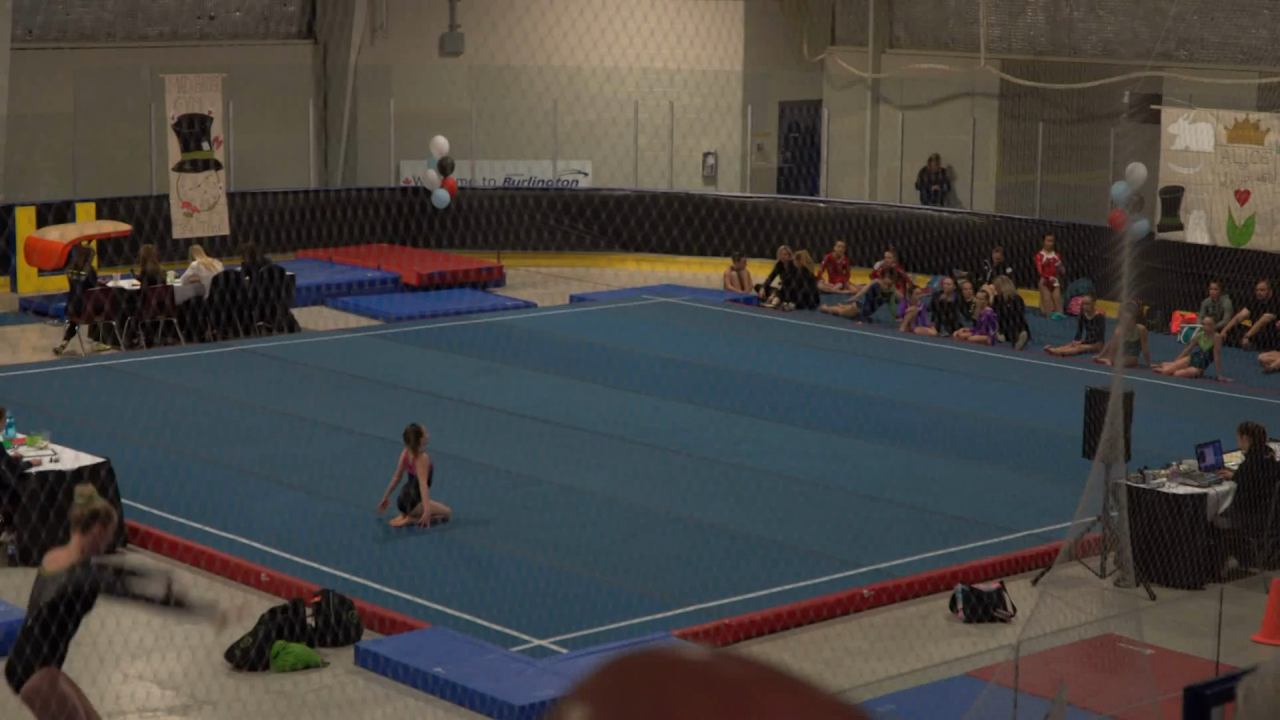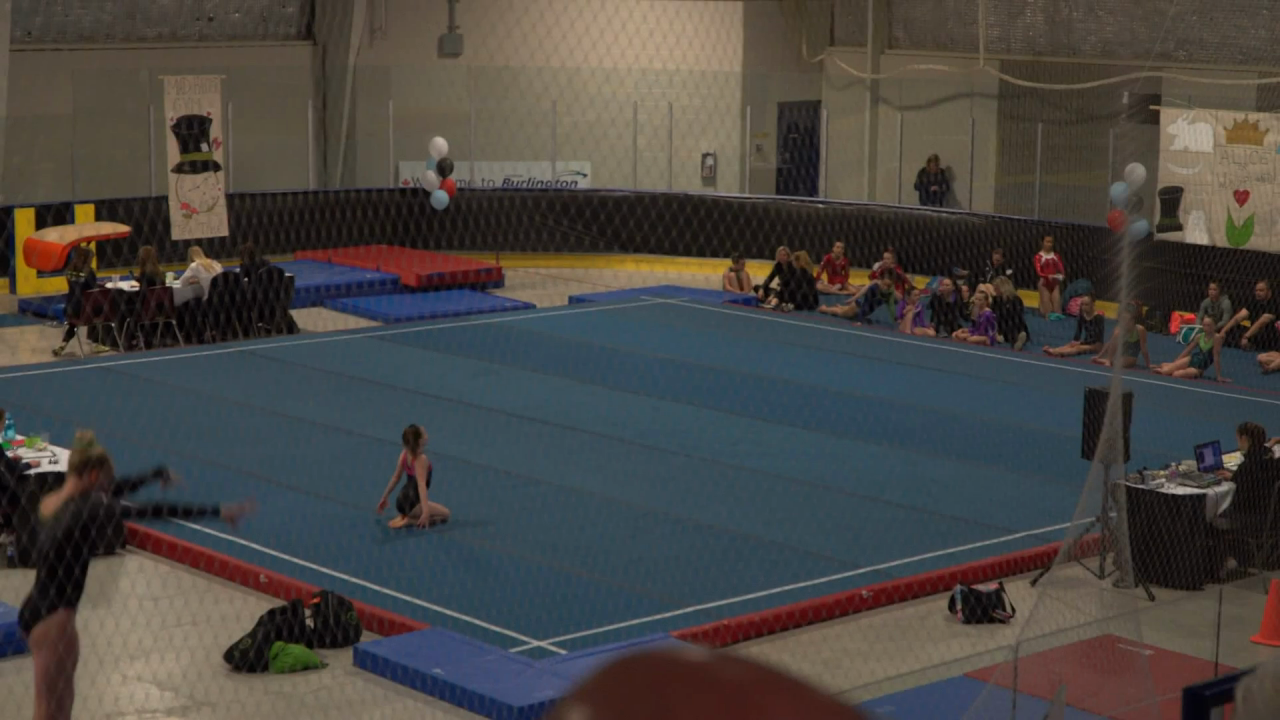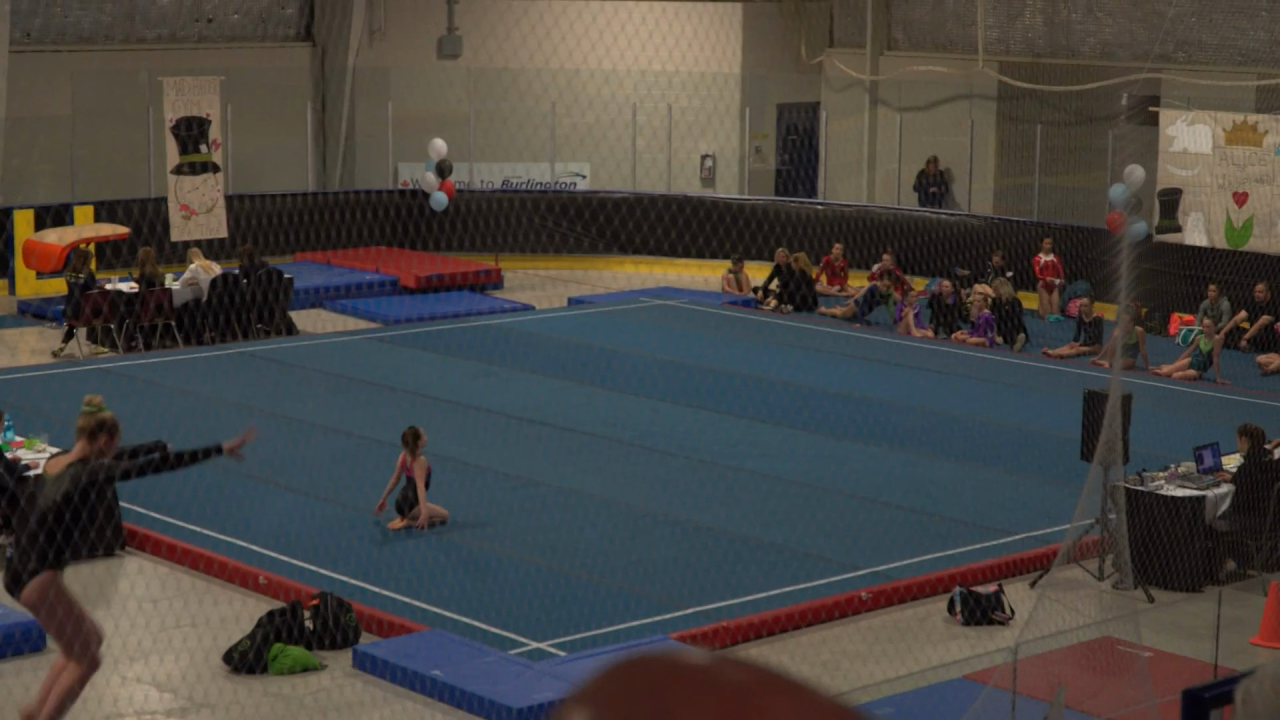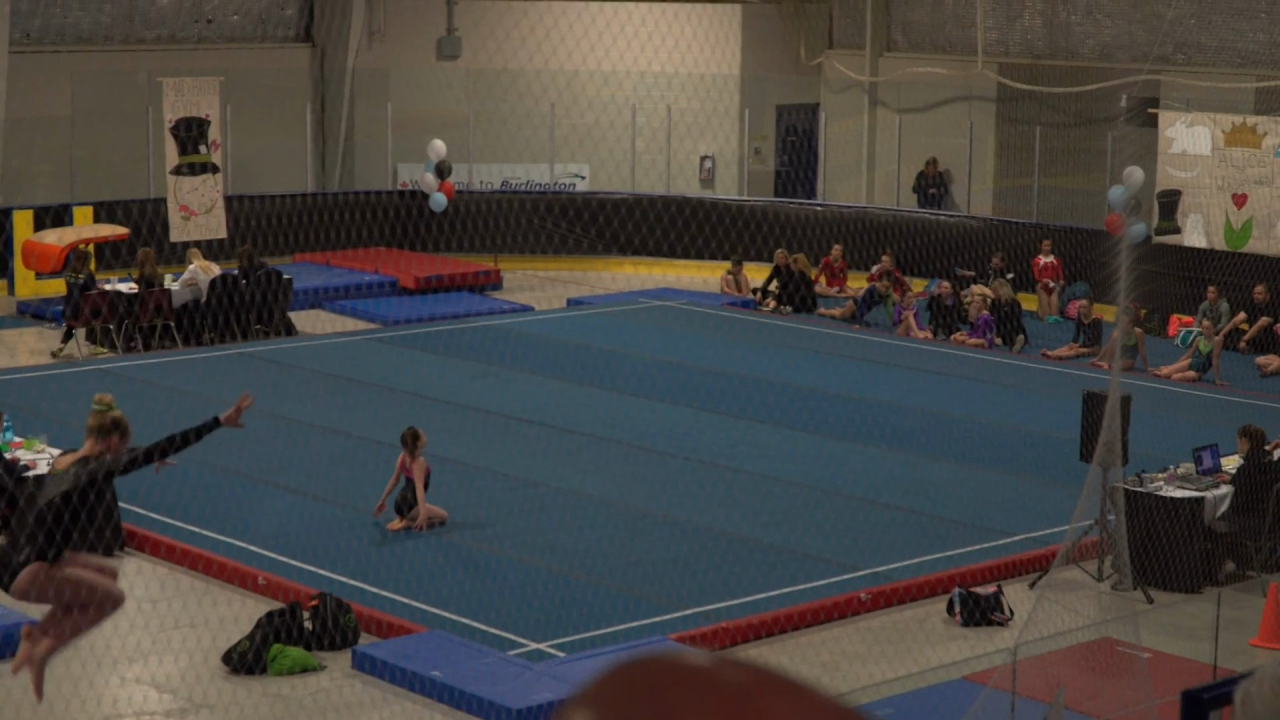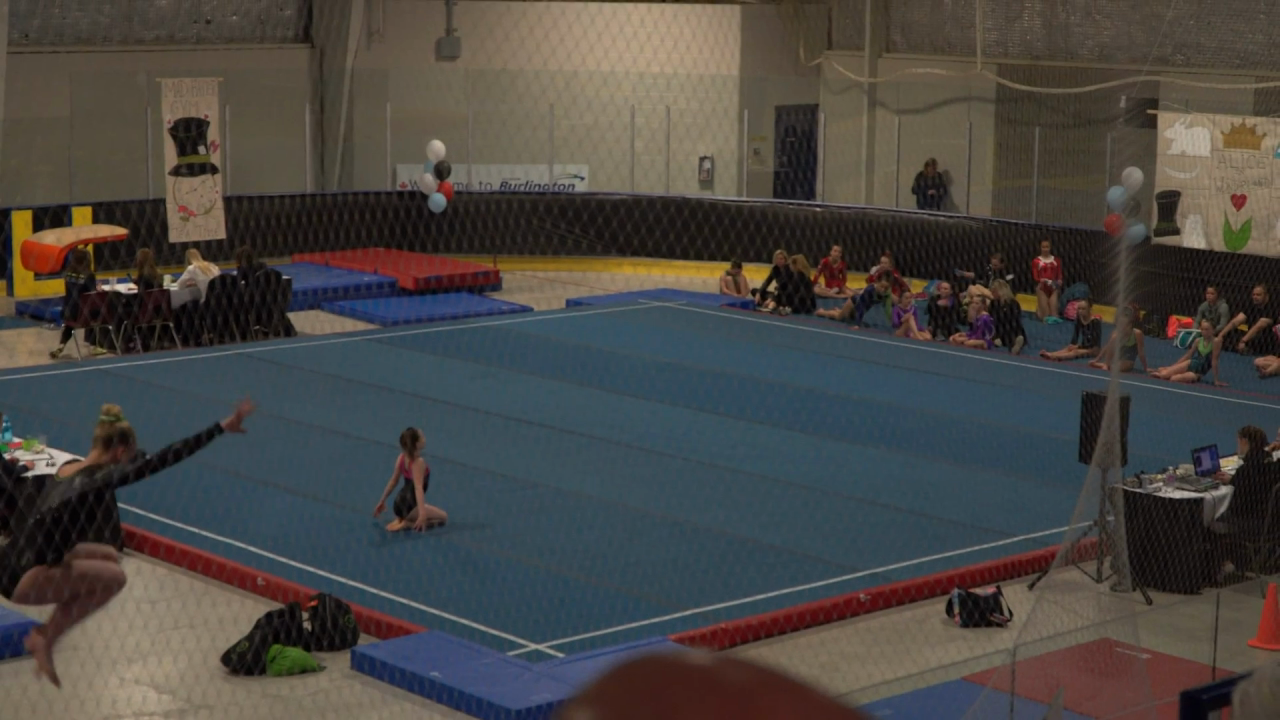
dt=0.1s
person 1, frame 1
left shoulder: (54, 557)
right shoulder: (83, 575)
left elbow: (113, 571)
right elbow: (139, 595)
left wrist: (162, 578)
right wrist: (204, 610)
left hip: (24, 666)
right hip: (37, 673)
person 1, frame 2
left shoulder: (50, 500)
right shoulder: (84, 507)
left elbow: (104, 491)
right elbow: (153, 511)
left wrist: (158, 475)
right wrist: (218, 512)
left hip: (39, 610)
right hip: (53, 619)
person 1, frame 3
left shoulder: (57, 463)
right shoulder: (88, 471)
left elbow: (112, 460)
right elbow: (157, 466)
left wrist: (158, 446)
right wrist: (221, 448)
left hip: (19, 573)
right hip: (38, 578)
left knee: (92, 639)
right knee: (87, 660)
person 1, frame 4
left shoulder: (67, 461)
right shoulder: (95, 466)
right elbow: (154, 454)
right wrist: (219, 421)
left hip: (17, 562)
right hip: (28, 573)
left knee: (107, 578)
right knee: (113, 598)
left ankle: (36, 636)
right ankle: (38, 650)
person 1, frame 5
left shoulder: (71, 469)
right shoulder: (99, 477)
right elbow: (162, 460)
right wrist: (222, 427)
right hip: (28, 576)
left knee: (109, 556)
right knee: (115, 578)
left ankle: (43, 636)
right ankle: (45, 636)
